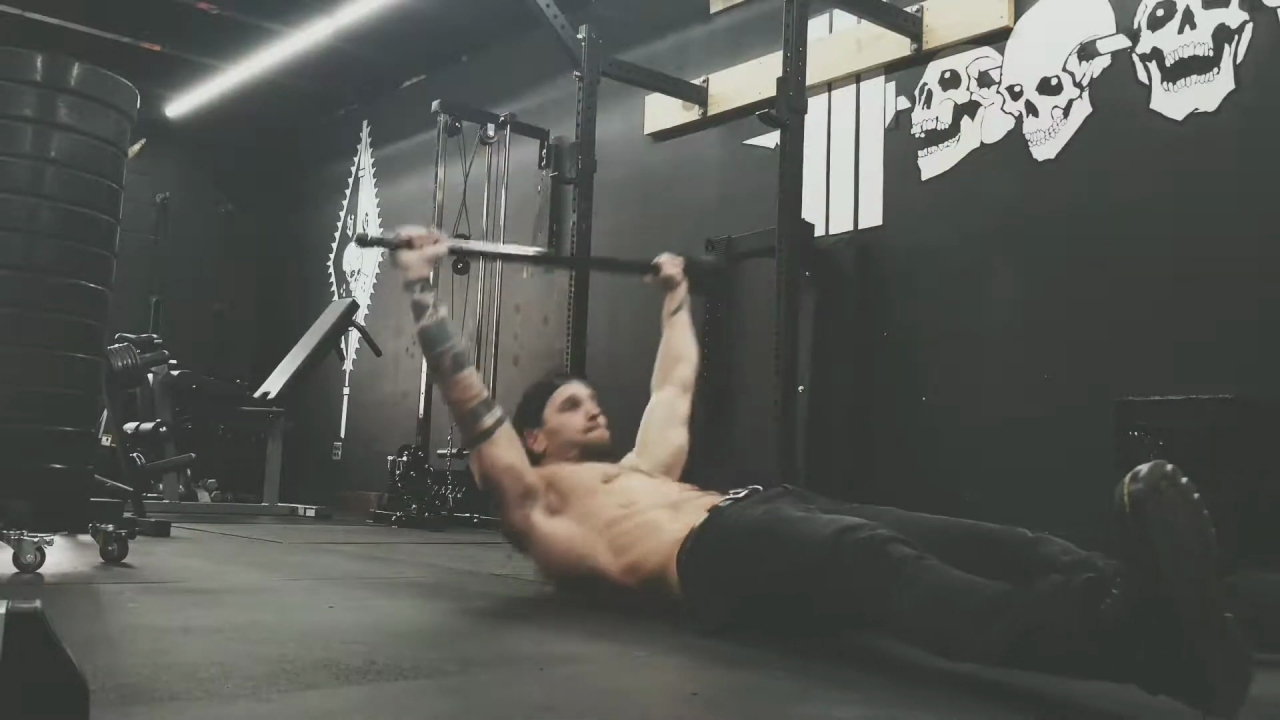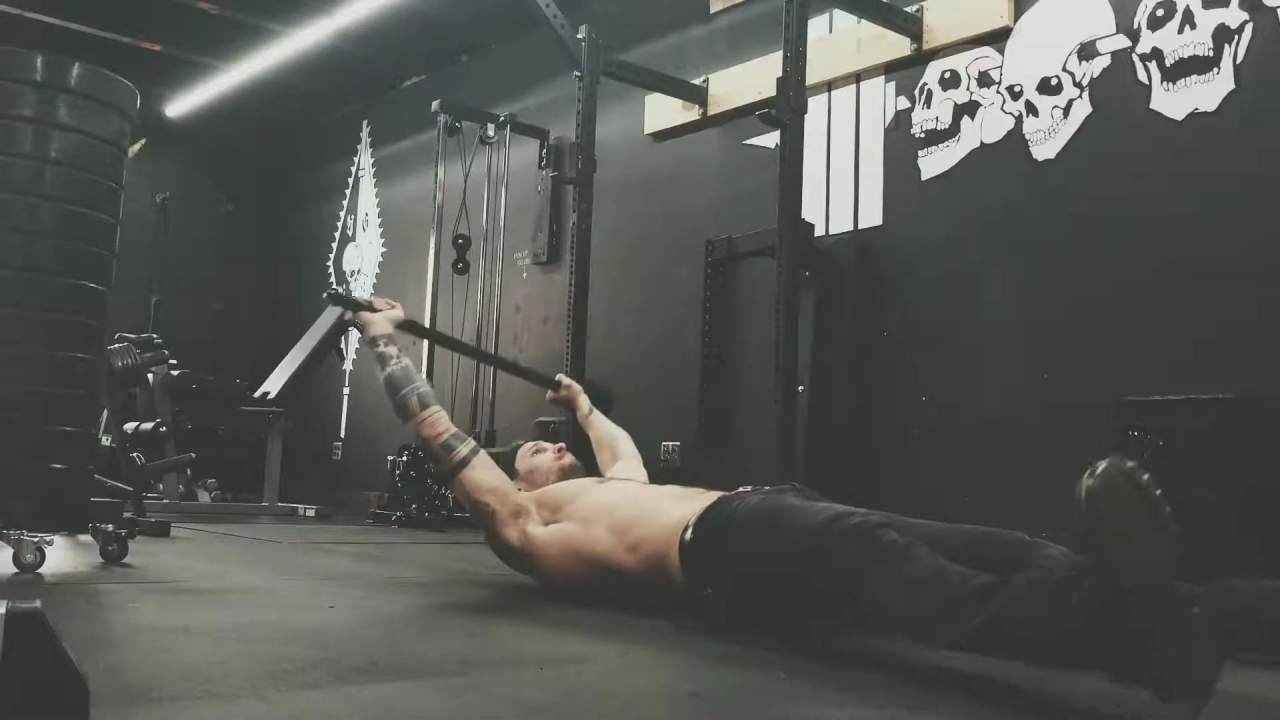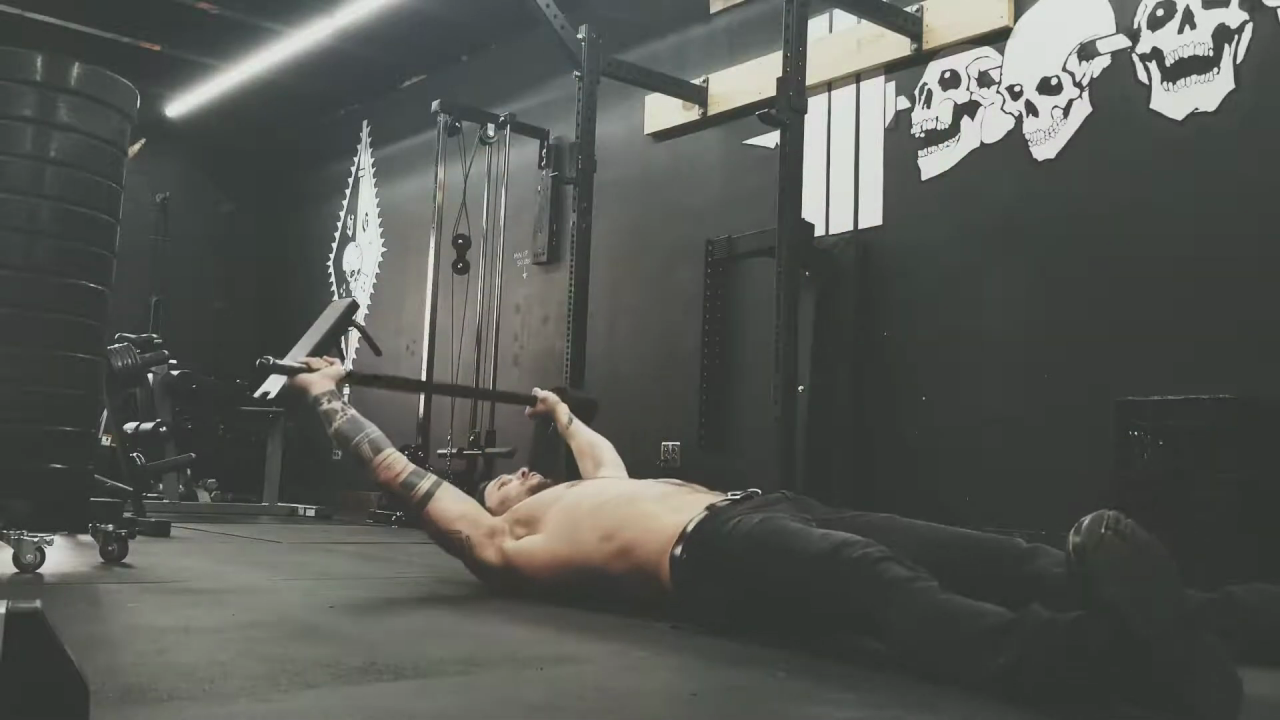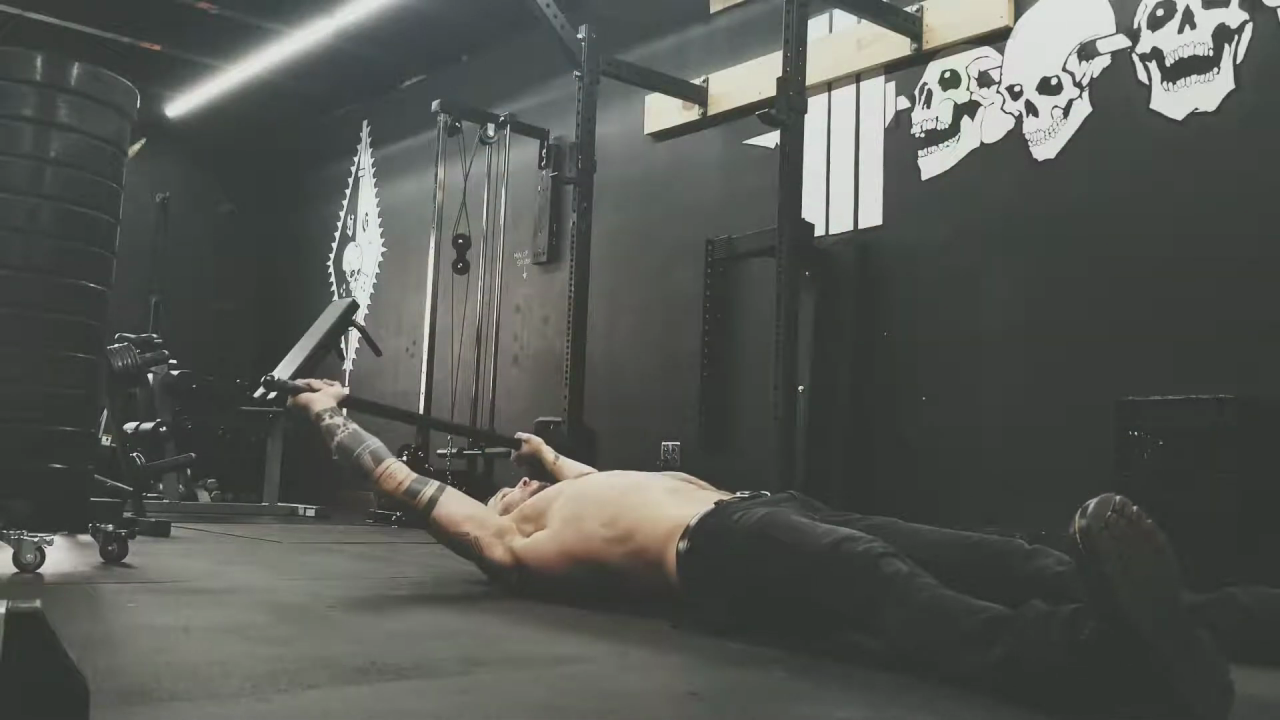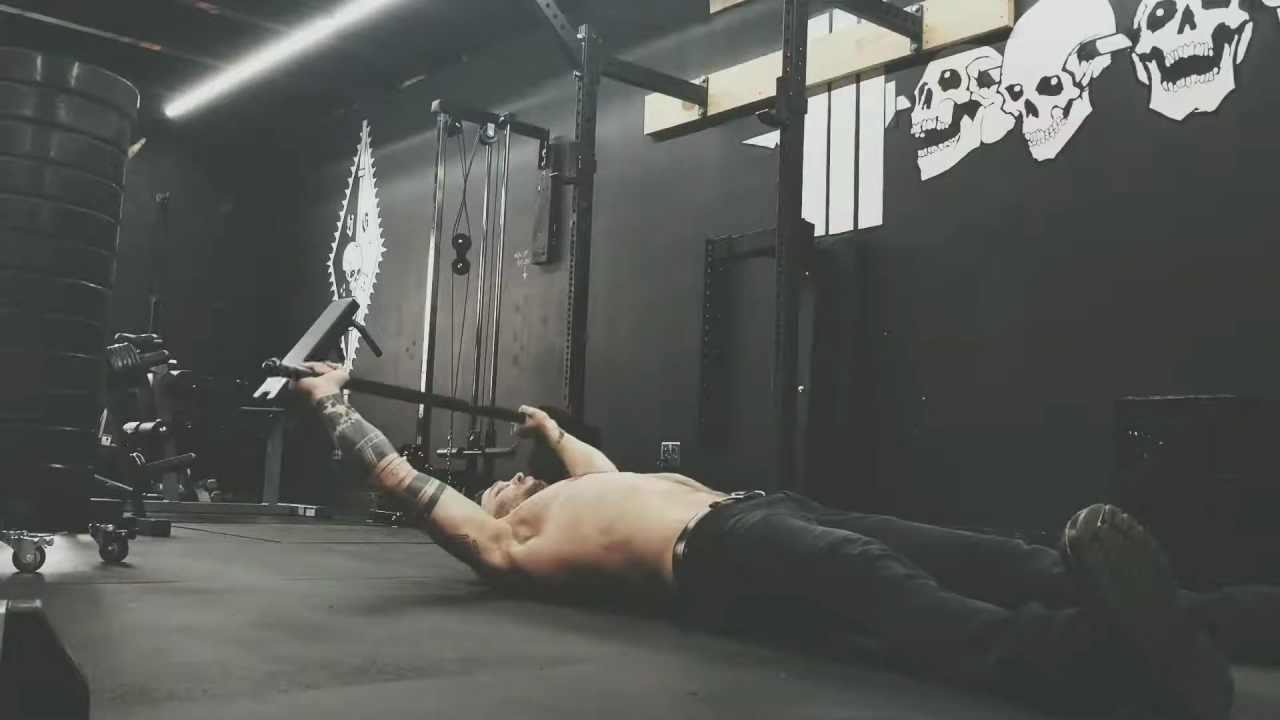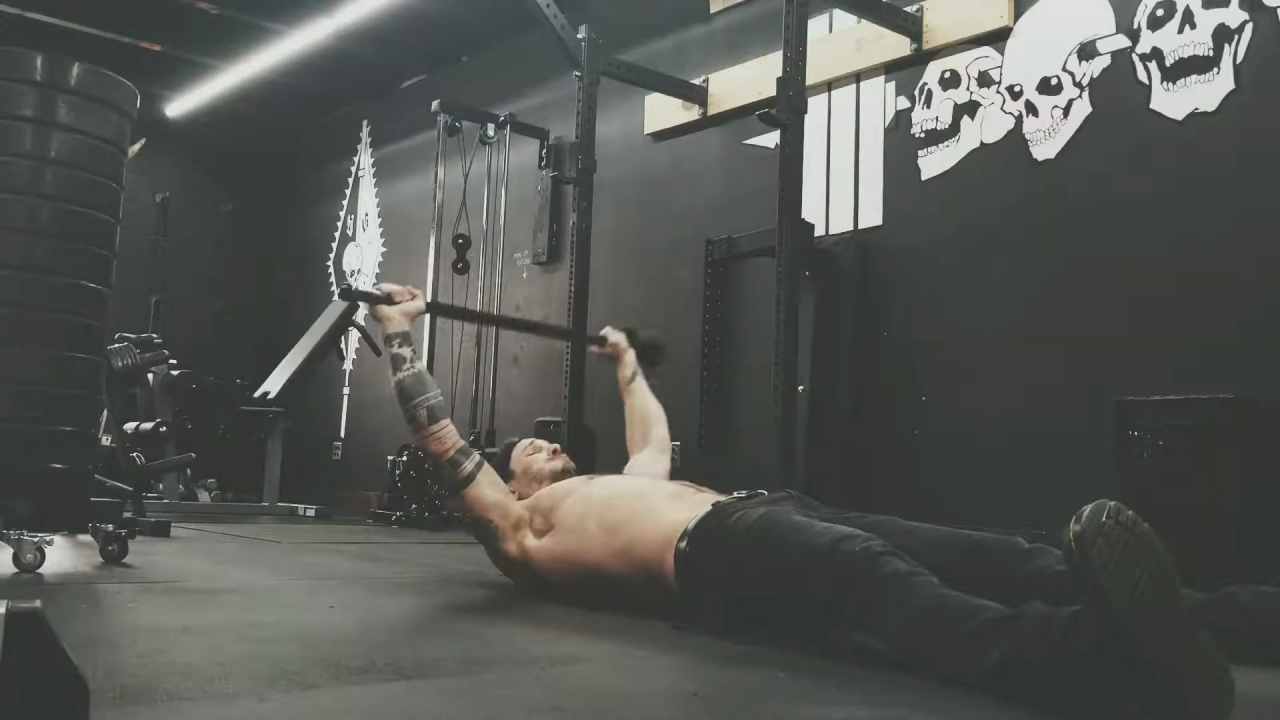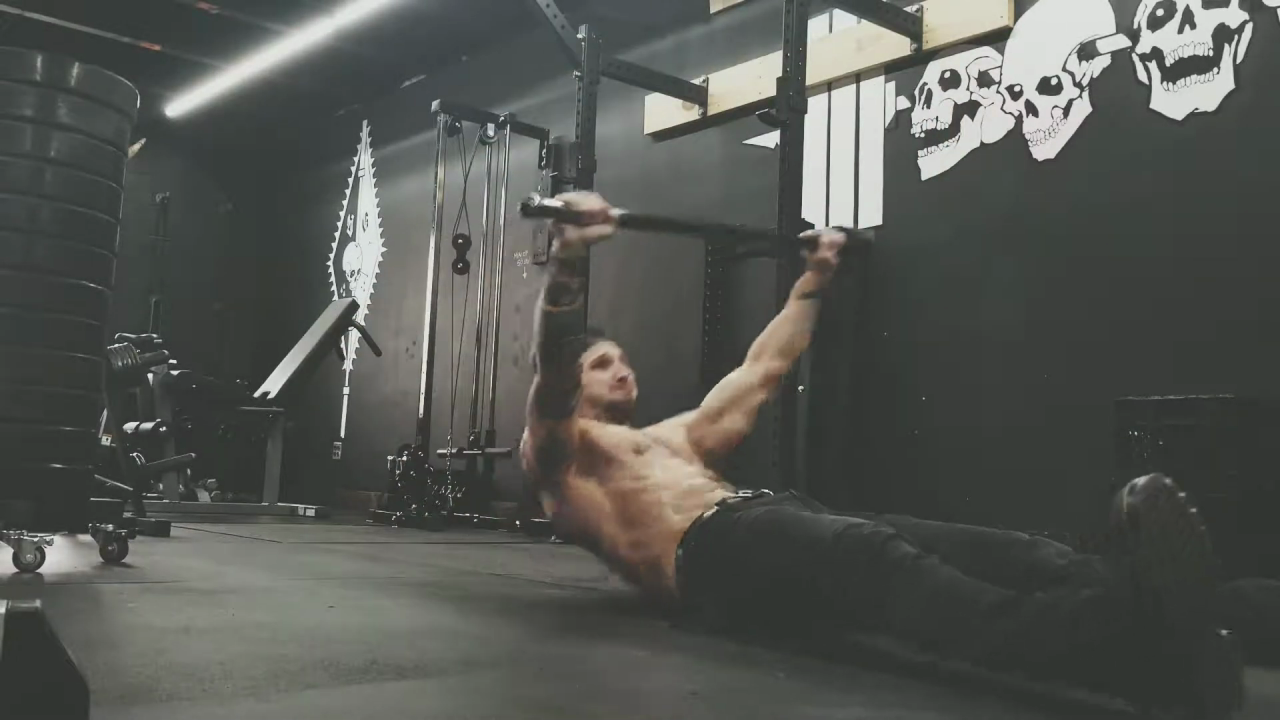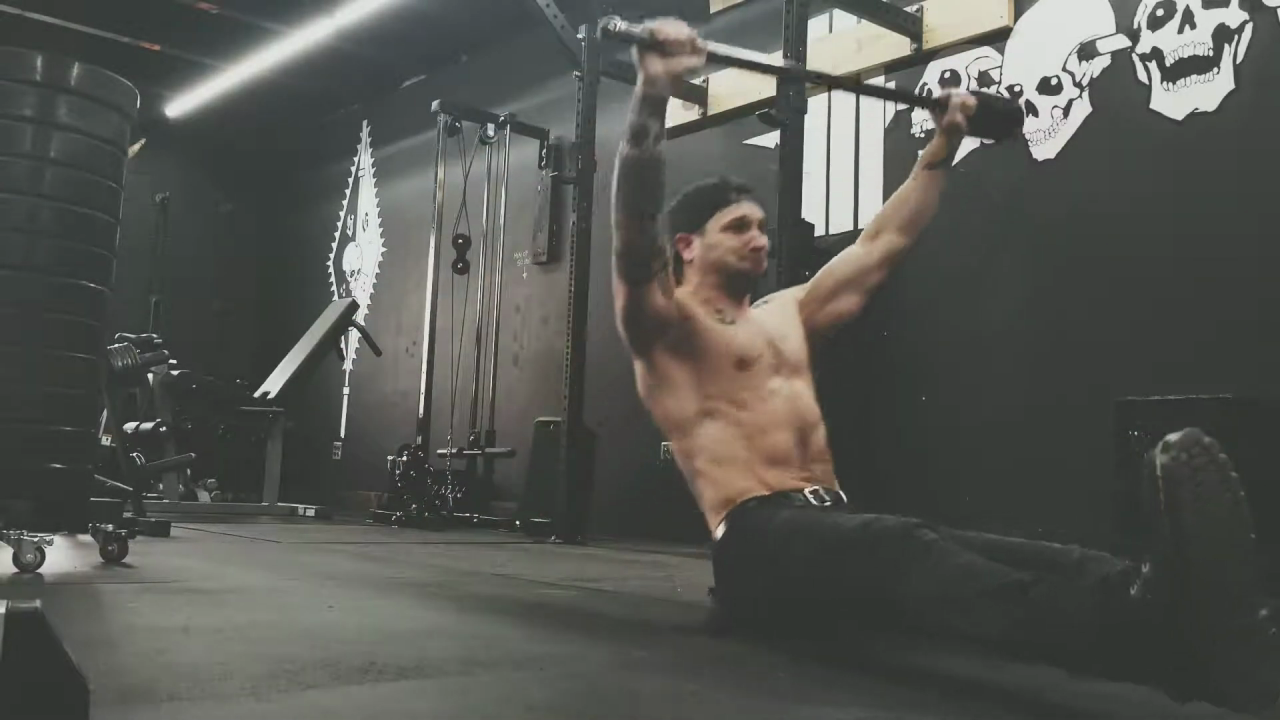
dt=0.3s
person 1, frame 1
left shoulder: (633, 474)
right shoulder: (534, 501)
left elbow: (674, 396)
right elbow: (470, 406)
left wrist: (677, 297)
right wrist: (423, 284)
left hip: (768, 512)
right hip: (718, 553)
left knee: (993, 543)
right knee: (887, 566)
left ankle: (1160, 625)
right ankle: (1128, 628)
person 1, frame 2
left shoulder: (607, 498)
right shoulder: (526, 525)
left elbow: (627, 452)
right elbow: (447, 442)
left wrist: (583, 406)
right wrist: (387, 341)
left hip: (762, 510)
right hip: (717, 544)
left knee: (995, 550)
right knee: (882, 557)
right ankle: (1107, 618)
person 1, frame 3
left shoulder: (575, 497)
right shoulder: (503, 542)
left elbow: (612, 464)
right elbow: (411, 480)
left wrist: (561, 415)
right wrist: (331, 400)
left hip: (755, 510)
right hip: (711, 553)
left knee: (988, 557)
right knee: (890, 591)
left ankle: (1189, 619)
person 1, frame 4
left shoulder: (561, 499)
right shoulder: (511, 540)
right elbow: (413, 487)
left wrist: (546, 453)
right wrist: (333, 418)
left hip: (756, 509)
right hip: (713, 548)
left knee: (987, 558)
right knee: (891, 589)
left ankle: (1175, 617)
person 1, frame 5
left shoulder: (576, 497)
right shoulder: (506, 543)
left elbow: (607, 469)
right elbow: (411, 483)
left wrist: (551, 430)
right wrist: (336, 405)
left hip: (757, 511)
right hip: (711, 552)
left knee: (986, 559)
right knee: (886, 590)
left ankle: (1174, 620)
person 1, frame 6
left shoulder: (612, 490)
right shoulder: (523, 533)
left elbow: (655, 445)
right elbow: (449, 452)
left wrist: (626, 365)
right wrist: (401, 340)
left hip: (763, 510)
right hip: (717, 548)
left knee: (980, 557)
right knee: (887, 586)
left ankle: (1165, 617)
right ankle: (1094, 646)
person 1, frame 7
left shoulder: (674, 434)
right shoulder: (561, 451)
left elbow: (767, 369)
right elbow: (550, 385)
left wrist: (813, 277)
right wrist: (566, 257)
right hip: (713, 556)
left knee: (1000, 550)
right knee: (885, 564)
left ankle: (1162, 634)
right ankle: (1111, 642)
person 1, frame 8
left shoulder: (786, 315)
right shoulder: (662, 324)
left elbow: (884, 241)
right elbow: (634, 229)
left wrist: (942, 143)
right wrist: (652, 90)
left hip: (833, 524)
right hip: (764, 544)
left knee: (1038, 560)
right knee: (904, 552)
left ankle: (1203, 628)
right ankle: (1140, 626)
